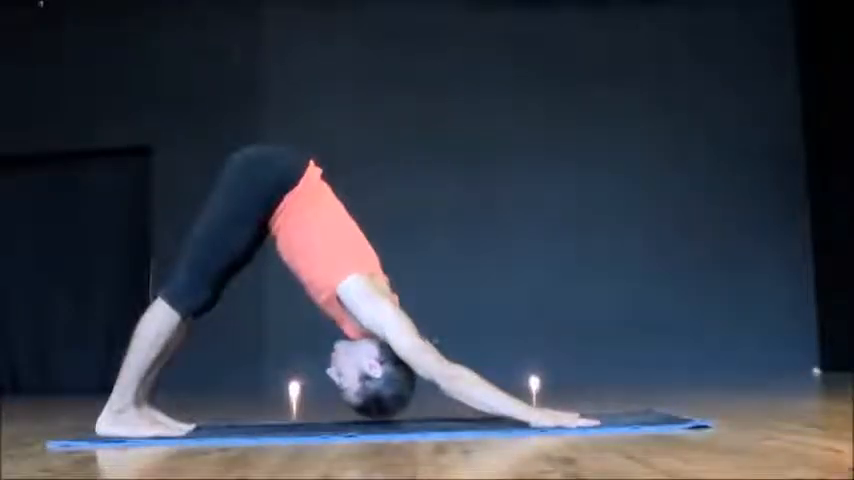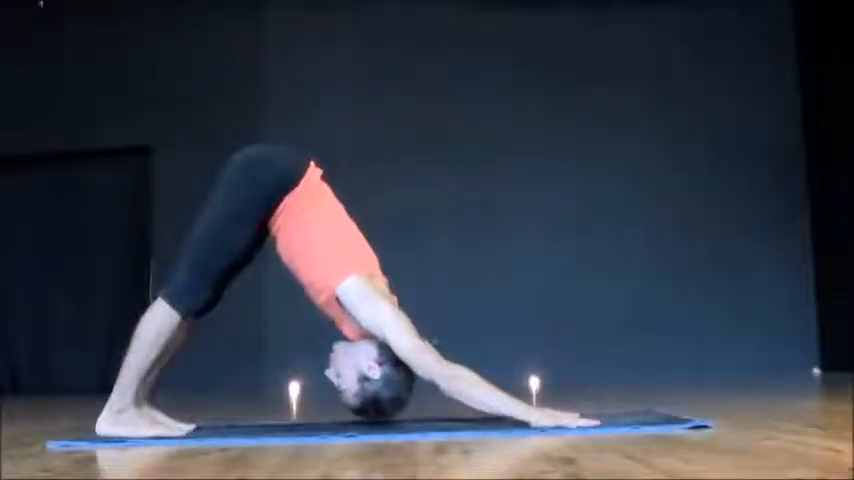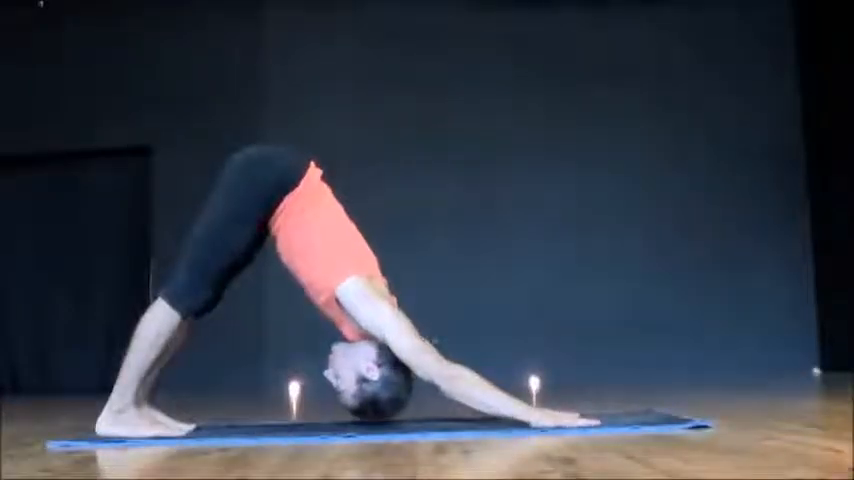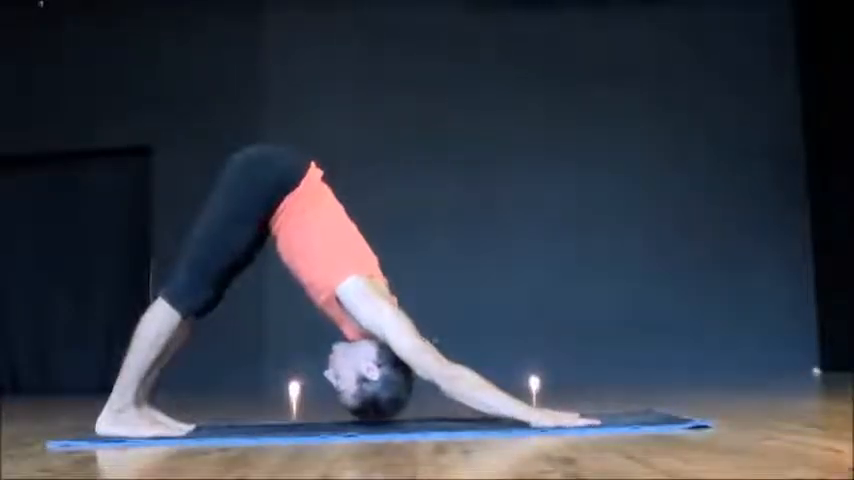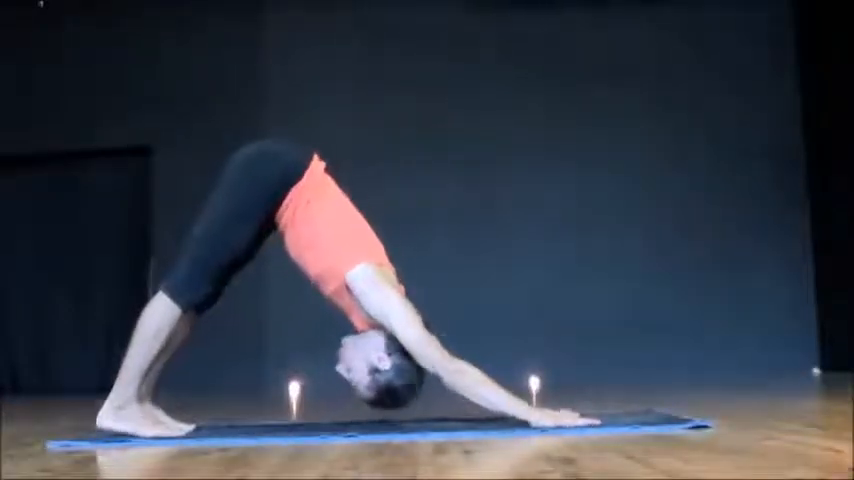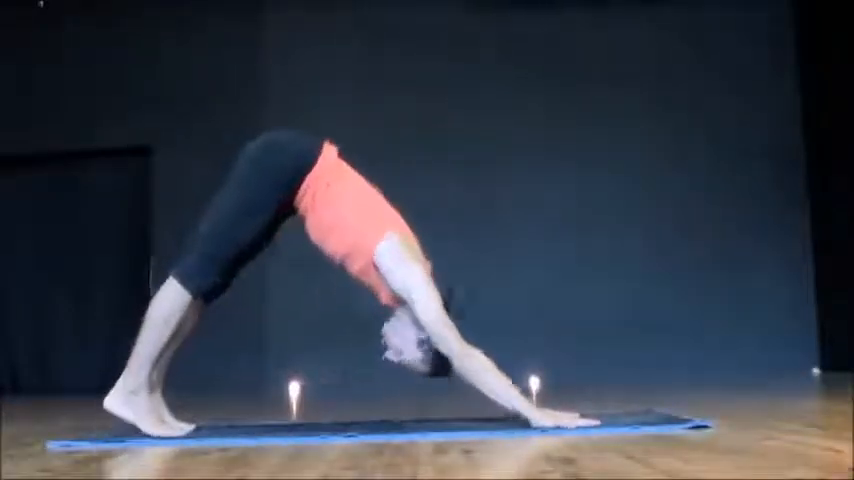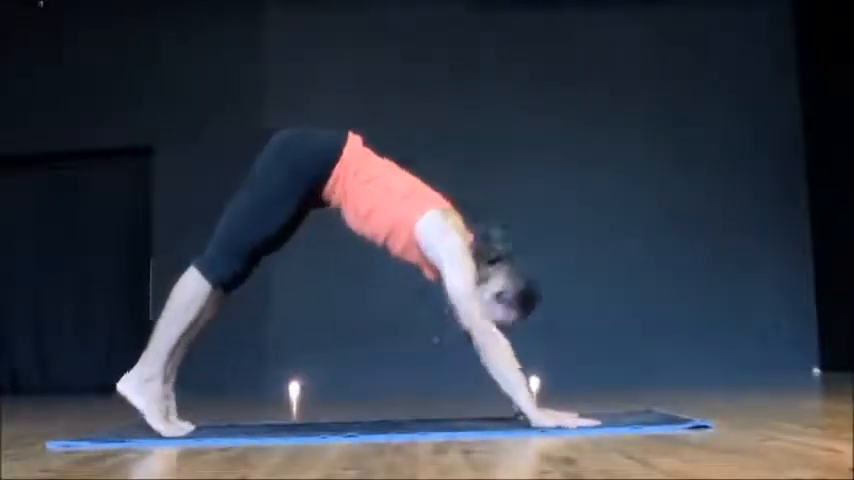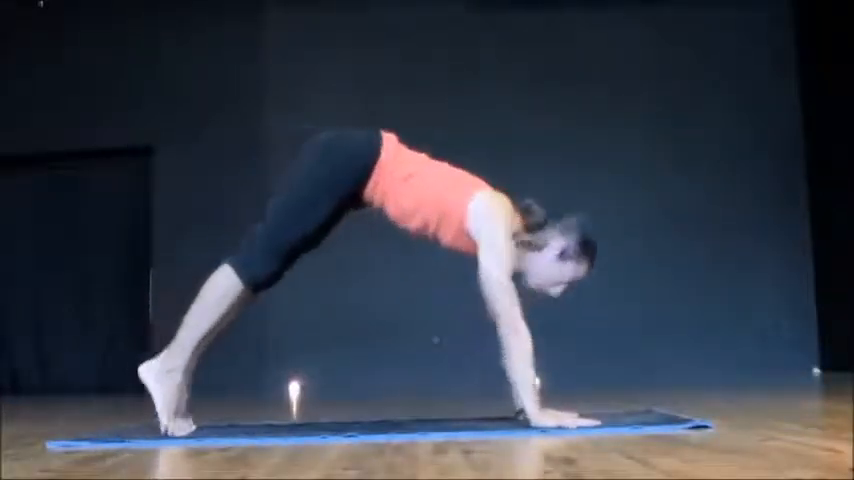
dt=0.2s
person 1, frame 1
right shoulder: (369, 309)
left elbow: (445, 373)
right elbow: (446, 374)
left hip: (278, 190)
right hip: (268, 181)
left knee: (196, 296)
right knee: (187, 290)
left ankle: (136, 403)
right ankle: (118, 410)
person 1, frame 2
right shoulder: (369, 309)
left elbow: (444, 373)
right elbow: (445, 374)
left hip: (279, 191)
right hip: (268, 181)
left knee: (197, 296)
right knee: (188, 291)
left ankle: (136, 403)
right ankle: (119, 409)
person 1, frame 3
right shoulder: (368, 309)
left elbow: (444, 374)
right elbow: (445, 374)
left hip: (279, 190)
right hip: (269, 181)
left knee: (198, 296)
right knee: (189, 291)
left ankle: (137, 403)
right ankle: (119, 409)
person 1, frame 4
right shoulder: (369, 310)
left elbow: (445, 374)
right elbow: (446, 375)
left hip: (279, 191)
right hip: (269, 182)
left knee: (198, 297)
right knee: (189, 291)
left ankle: (137, 403)
right ankle: (119, 409)
person 1, frame 5
left shoulder: (382, 307)
right shoulder: (380, 299)
left elbow: (446, 367)
right elbow: (447, 367)
left hip: (283, 186)
right hip: (272, 177)
left knee: (200, 291)
right knee: (191, 283)
left ankle: (139, 400)
right ankle: (121, 403)
person 1, frame 6
left shoulder: (410, 281)
right shoulder: (408, 277)
left elbow: (459, 352)
right elbow: (459, 351)
left wrist: (525, 406)
right wrist: (532, 412)
left hip: (296, 174)
right hip: (284, 165)
left knee: (210, 279)
right knee: (201, 271)
left ankle: (148, 392)
right ankle: (132, 389)
person 1, frame 7
left shoulder: (462, 254)
right shoulder: (451, 249)
left elbow: (485, 334)
right elbow: (483, 335)
left wrist: (525, 404)
right wrist: (534, 412)
left hip: (323, 167)
right hip: (311, 159)
left knee: (230, 270)
right knee: (222, 262)
left ankle: (159, 383)
right ankle: (147, 376)
person 1, frame 8
left shoulder: (503, 232)
right shoulder: (497, 227)
left elbow: (509, 326)
right elbow: (511, 326)
left wrist: (526, 404)
right wrist: (535, 412)
left hip: (359, 168)
right hip: (353, 161)
left knee: (264, 267)
right knee: (258, 261)
left ankle: (176, 375)
right ankle: (171, 367)
